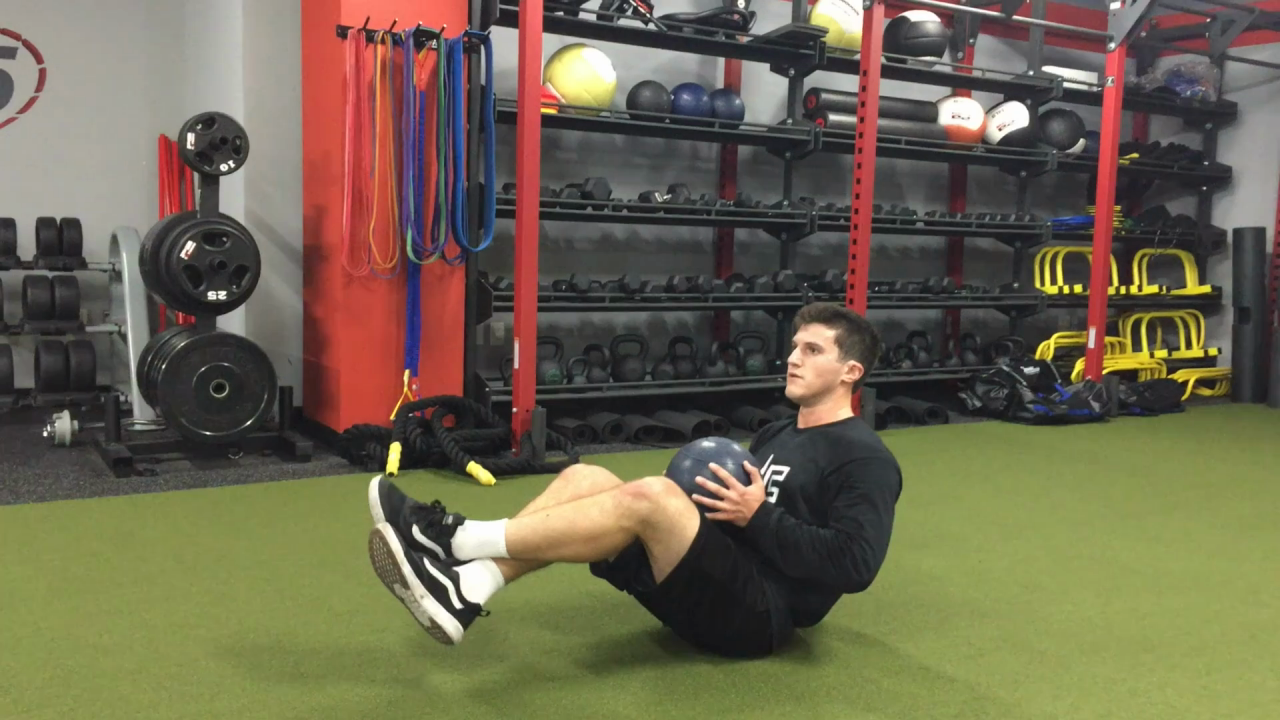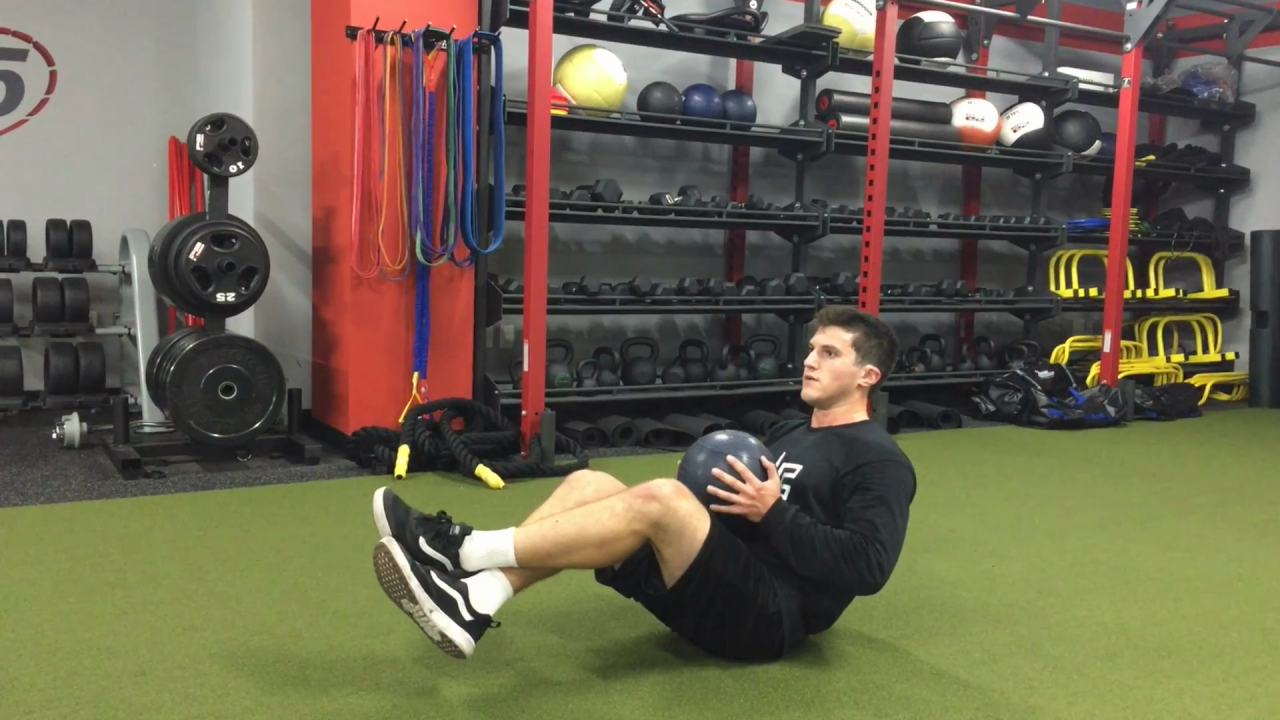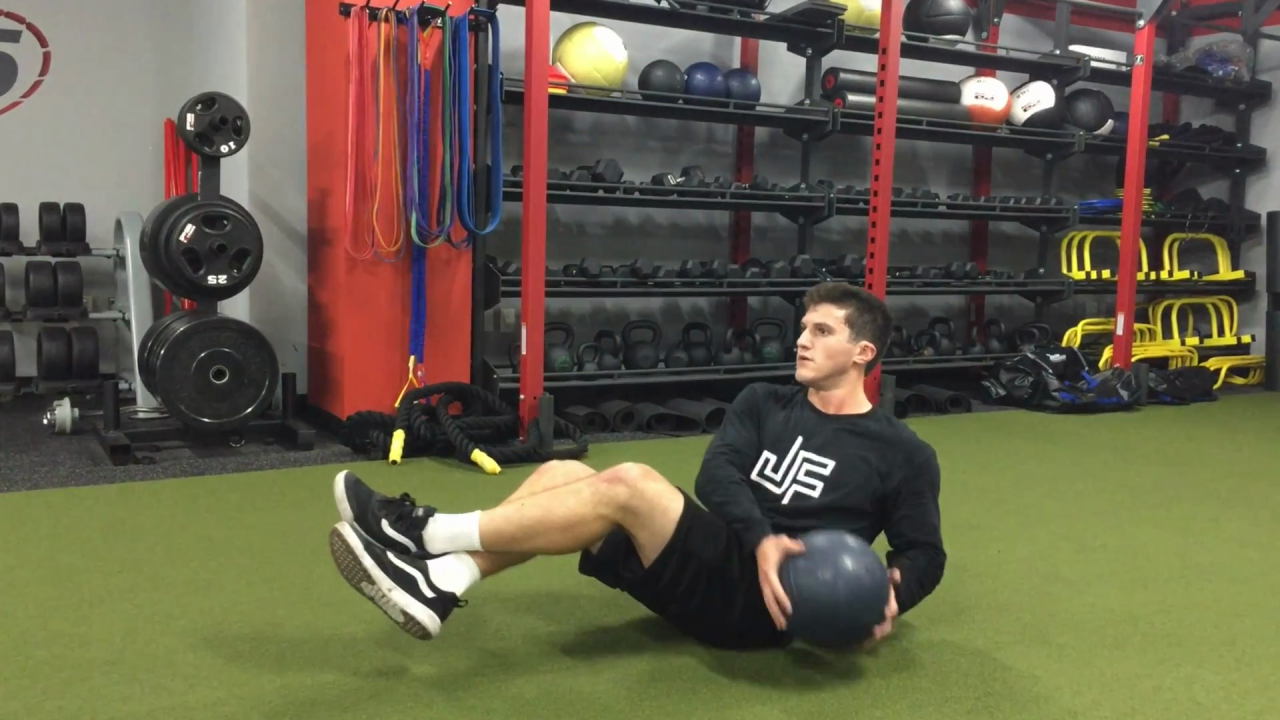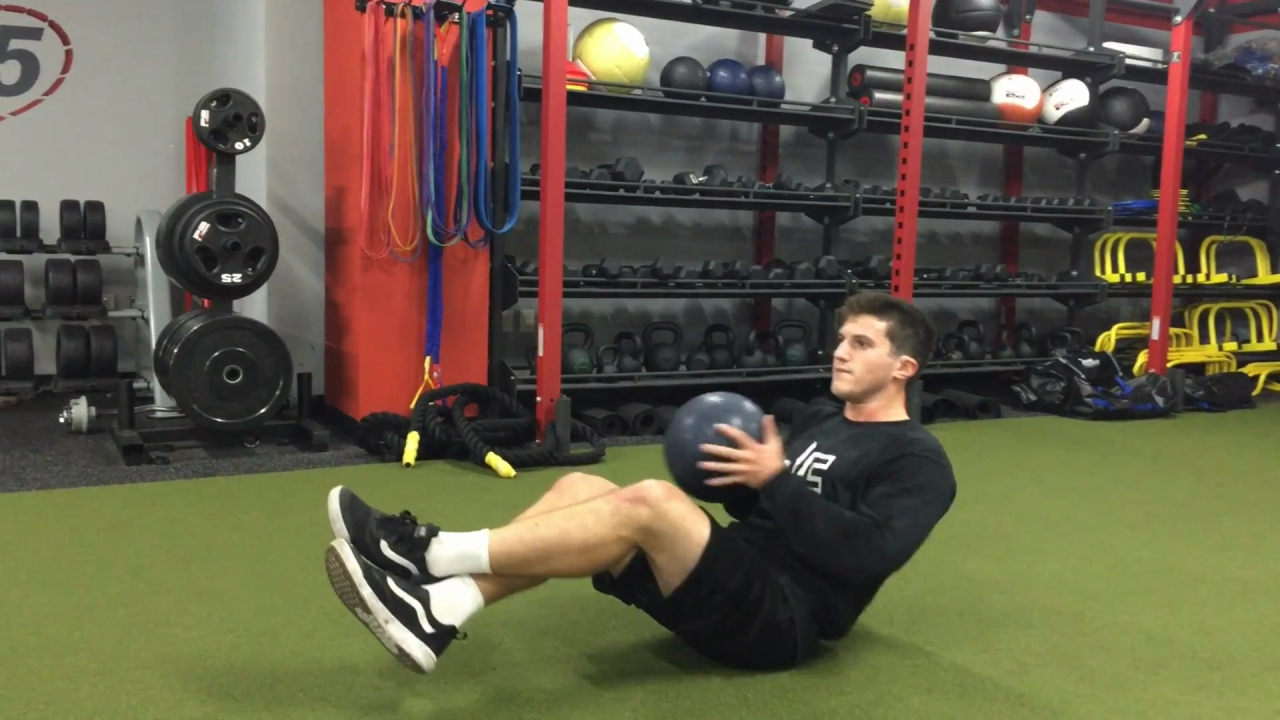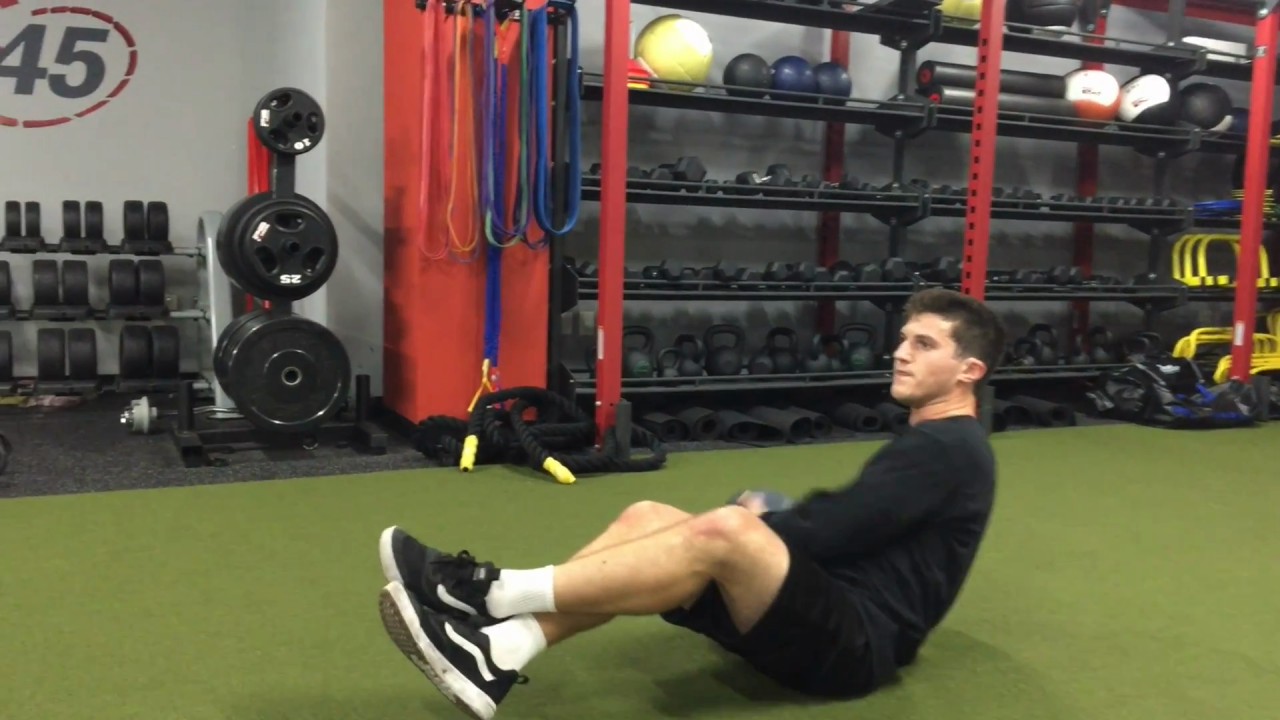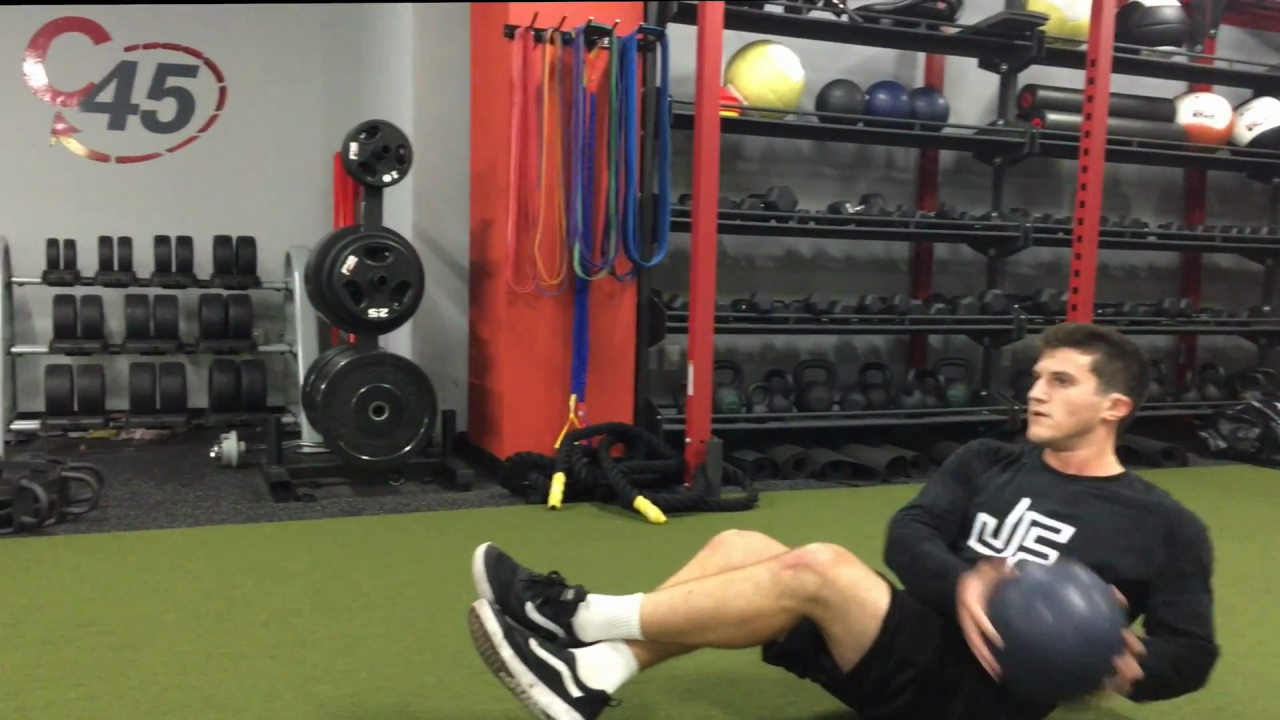
dt=0.7s
person 1, frame 1
left shoulder: (863, 459)
right shoulder: (778, 435)
left elbow: (853, 564)
left wrist: (760, 517)
right wrist: (708, 502)
left hip: (756, 611)
right hip: (712, 582)
left knee: (651, 496)
right knee: (585, 479)
left ankle: (463, 539)
right ankle: (466, 590)
person 1, frame 2
left shoulder: (878, 461)
right shoulder: (786, 434)
left elbow: (865, 567)
left wrist: (774, 513)
right wrist: (711, 496)
left hip: (769, 615)
right hip: (717, 587)
left knee: (661, 497)
right knee: (587, 484)
left ankle: (469, 550)
right ankle: (473, 602)
person 1, frame 3
left shoulder: (902, 455)
right shoulder: (764, 403)
left elbow: (925, 555)
right elbow: (717, 473)
left wrist: (890, 597)
right wrist: (762, 539)
left hip: (752, 598)
right hip: (705, 564)
left knee: (630, 482)
right knee: (563, 472)
left ankle: (434, 533)
right ankle: (438, 585)
person 1, frame 4
left shoulder: (918, 460)
right shoulder: (820, 421)
left elbow: (864, 556)
left wrist: (777, 480)
right wrist: (737, 475)
left hip: (781, 617)
right hip: (737, 580)
left knee: (650, 499)
right knee: (581, 487)
left ankle: (440, 553)
right ankle: (436, 612)
person 1, frame 5
left shoulder: (949, 450)
right shoulder: (927, 441)
left elbow: (835, 527)
left wrist: (759, 528)
right wrist: (767, 533)
left hip: (853, 641)
right hip: (815, 603)
left knee: (726, 530)
right knee: (648, 518)
left ankle: (501, 591)
right ankle: (496, 655)
person 1, frame 6
left shoulder: (1163, 527)
right shoulder: (988, 463)
left elbow: (1192, 650)
right elbow: (905, 537)
right wrist: (961, 582)
right hip: (927, 647)
left knee: (819, 567)
right knee: (738, 547)
left ankle: (589, 617)
